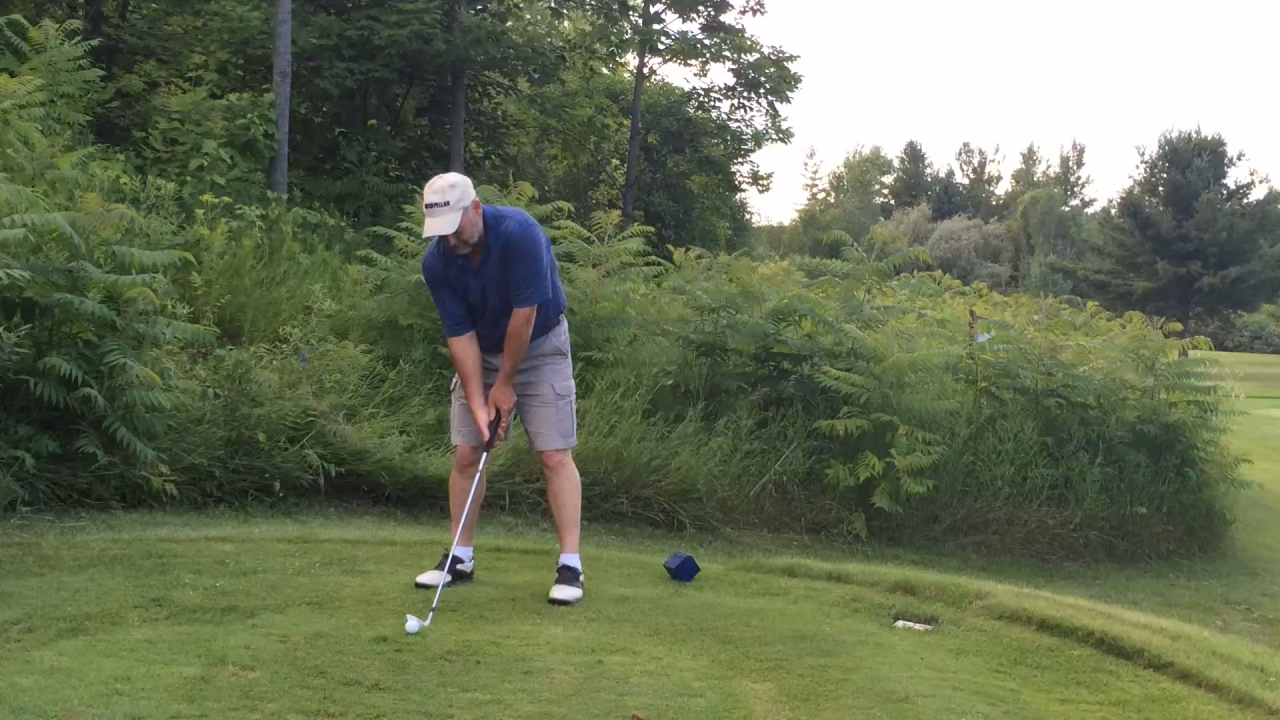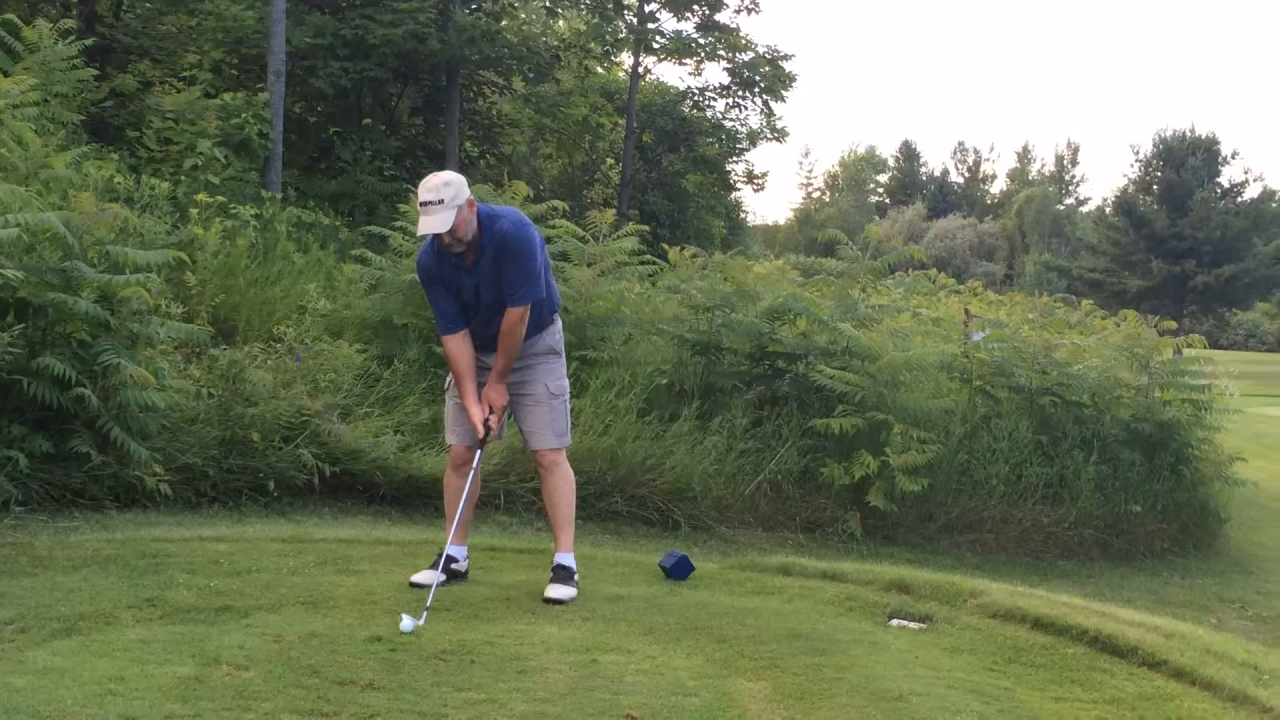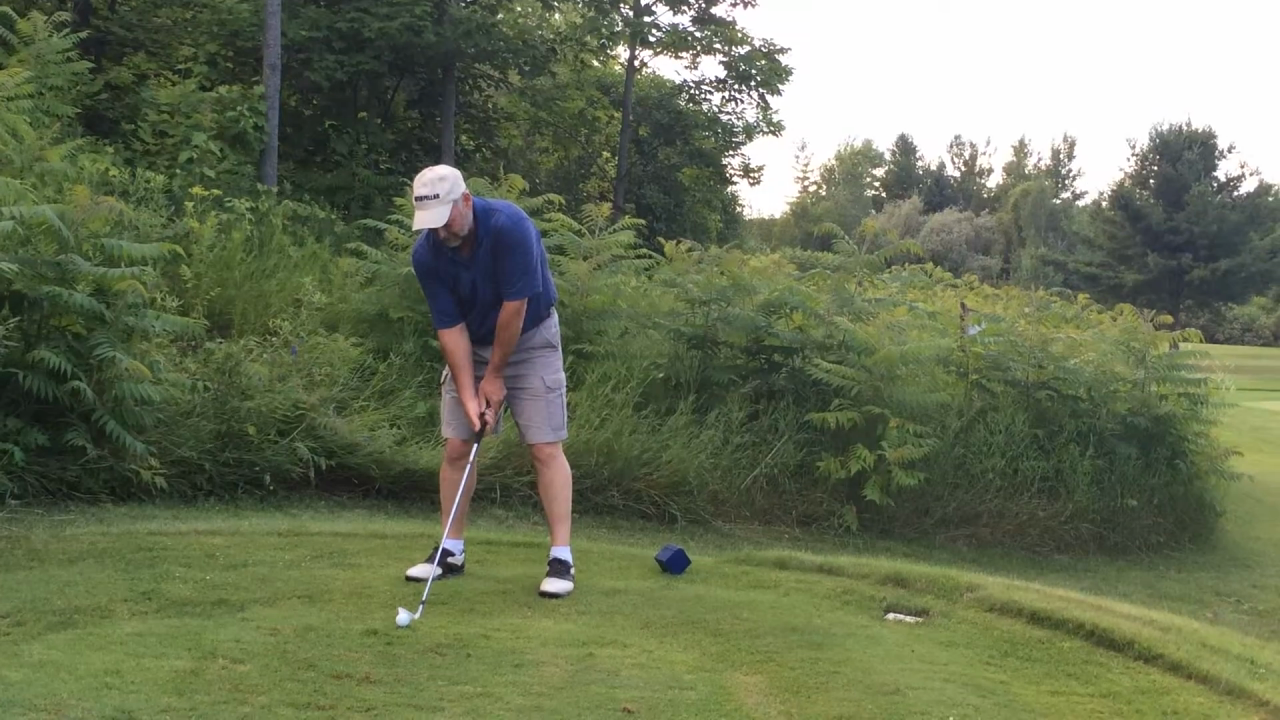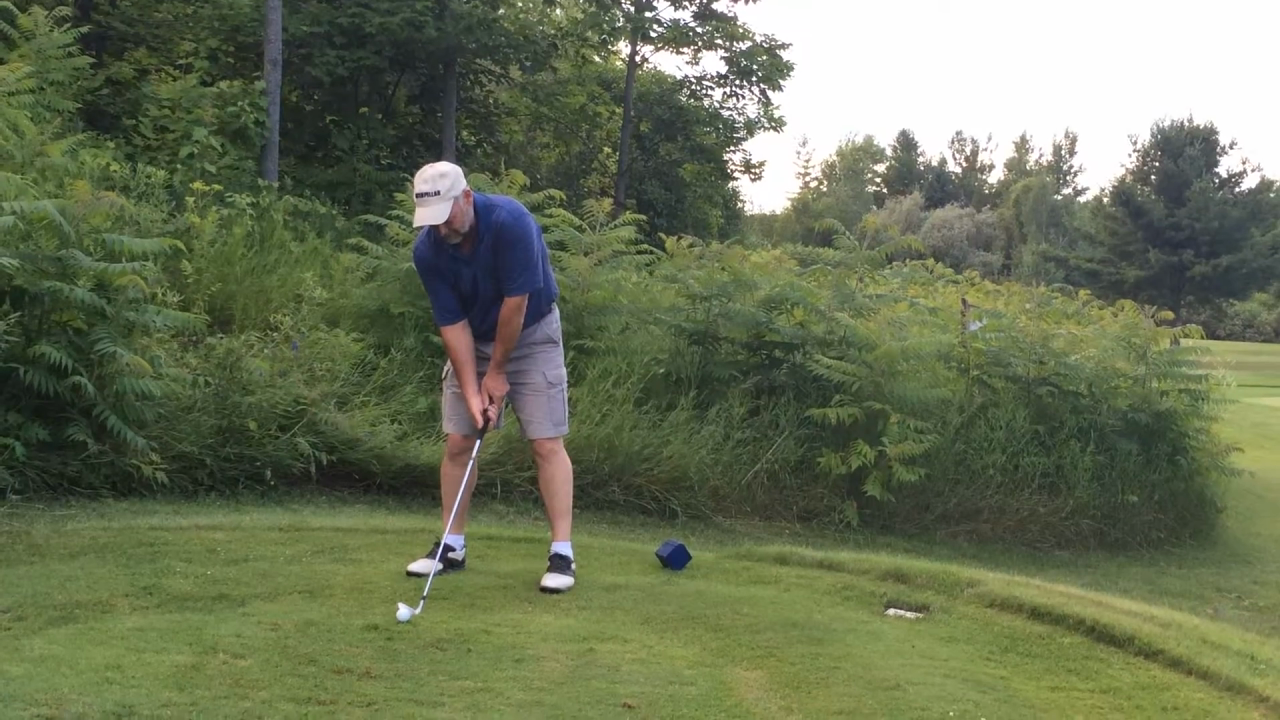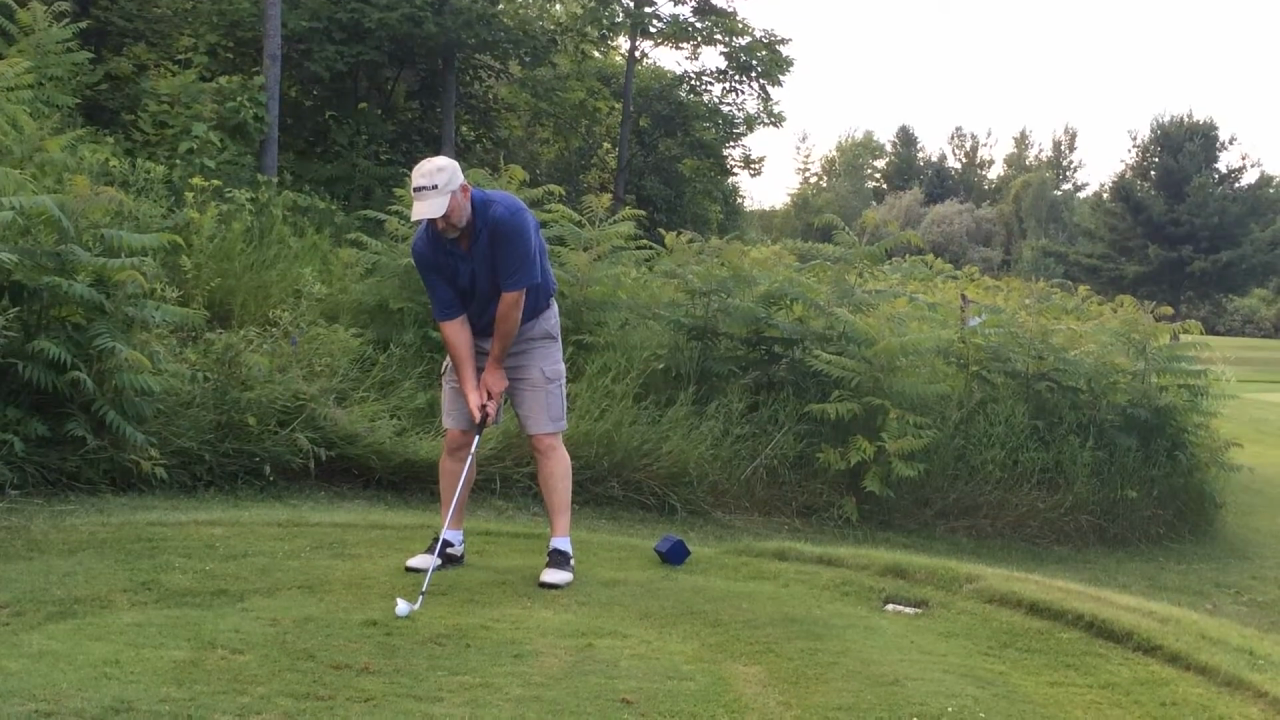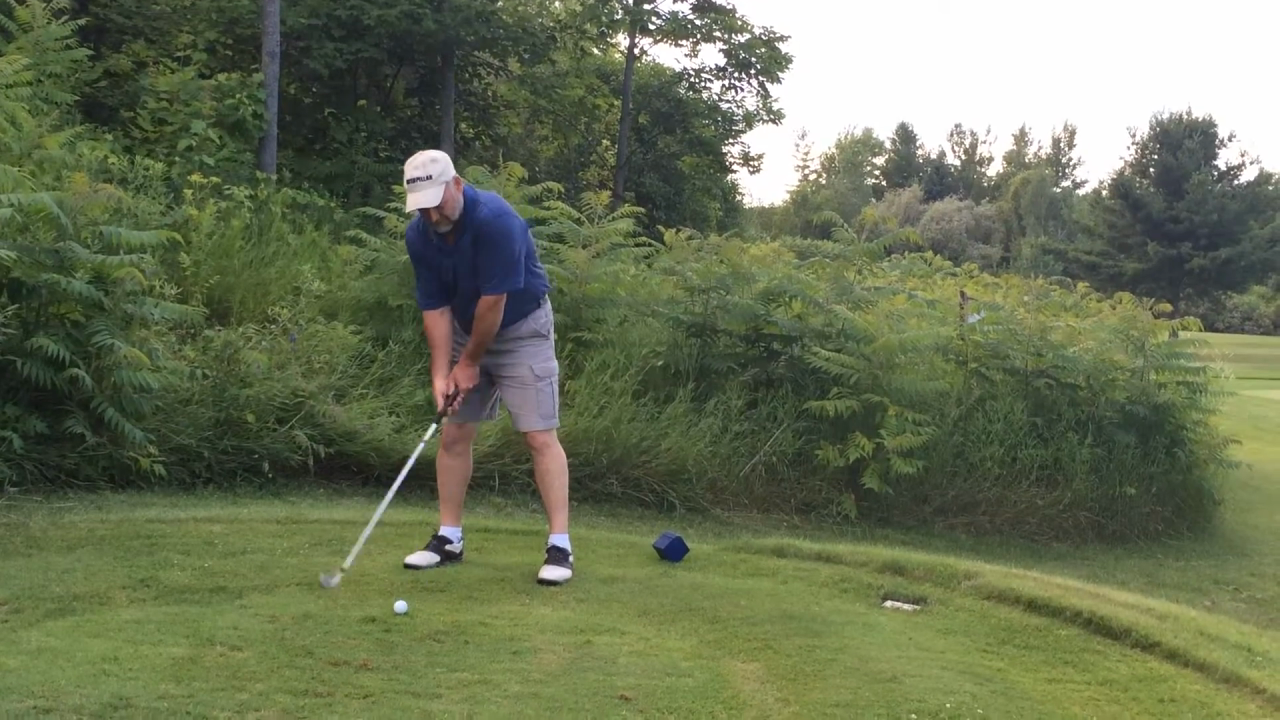
dt=0.3s
person 1, frame 1
left shoulder: (520, 232)
right shoulder: (436, 260)
left elbow: (524, 314)
right elbow: (460, 334)
left wrist: (505, 384)
right wrist: (477, 404)
left hip: (540, 348)
right hip: (480, 353)
left knee: (555, 455)
right knee: (466, 454)
left ankle: (570, 565)
right ankle: (460, 558)
person 1, frame 2
left shoulder: (513, 231)
right shoulder: (430, 259)
left elbow: (518, 313)
right elbow: (453, 332)
left wrist: (498, 382)
right wrist: (471, 402)
left hip: (533, 347)
right hip: (474, 352)
left knee: (549, 455)
right knee: (460, 453)
left ankle: (565, 564)
right ankle: (455, 556)
person 1, frame 3
left shoulder: (509, 225)
right shoulder: (426, 253)
left elbow: (514, 306)
right elbow: (450, 326)
left wrist: (495, 375)
right wrist: (468, 395)
left hip: (530, 340)
right hip: (469, 346)
left knee: (546, 448)
right knee: (456, 447)
left ankle: (561, 557)
right ankle: (451, 549)
person 1, frame 4
left shoulder: (510, 221)
right shoulder: (427, 249)
left elbow: (516, 302)
right elbow: (452, 323)
left wrist: (498, 371)
right wrist: (471, 391)
left hip: (531, 336)
right hip: (471, 341)
left knee: (547, 443)
right knee: (458, 442)
left ankle: (562, 553)
right ankle: (452, 546)
person 1, frame 5
left shoulder: (508, 217)
right shoulder: (425, 246)
left elbow: (513, 298)
right elbow: (451, 318)
left wrist: (496, 367)
right wrist: (469, 386)
left hip: (531, 332)
right hip: (471, 337)
left knee: (546, 439)
right knee: (457, 439)
left ankle: (561, 549)
right ankle: (450, 541)
person 1, frame 6
left shoulder: (494, 219)
right shoulder: (418, 235)
left elbow: (493, 301)
right elbow: (434, 307)
left wrist: (470, 363)
right wrist: (440, 372)
left hip: (522, 329)
right hip: (465, 332)
left knee: (540, 437)
right knee: (452, 434)
left ankle: (559, 545)
right ankle: (449, 537)
